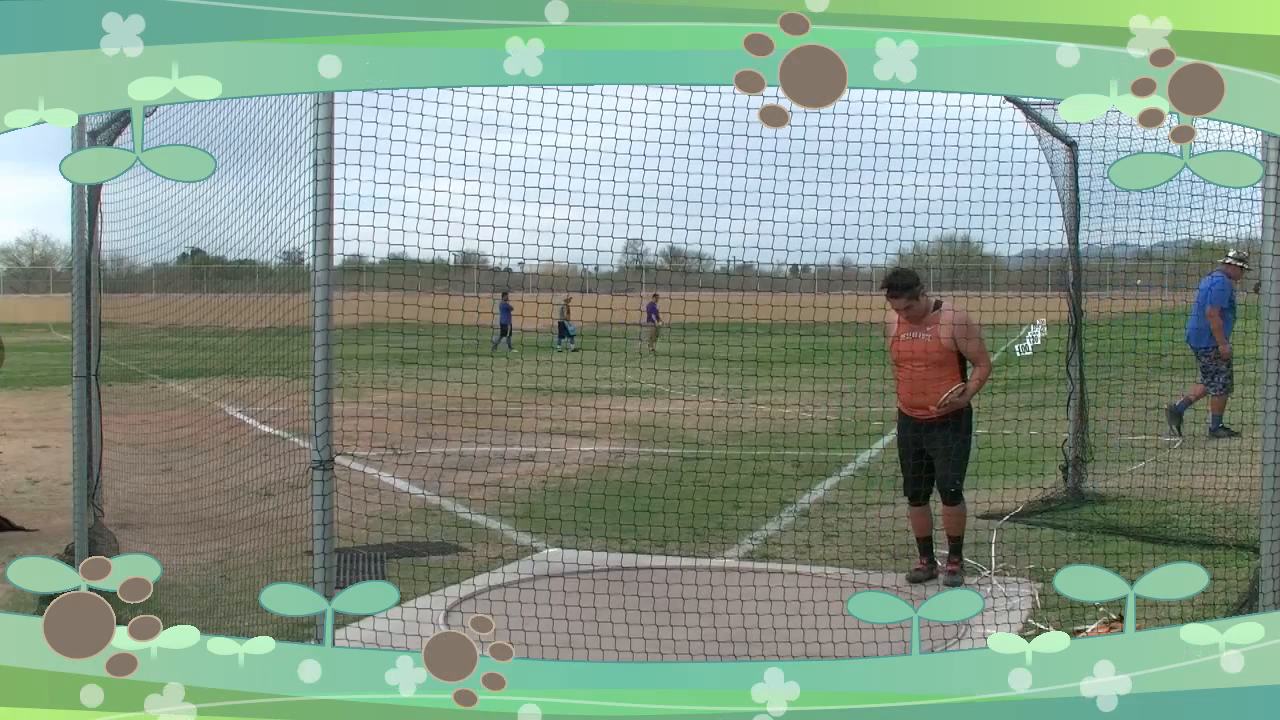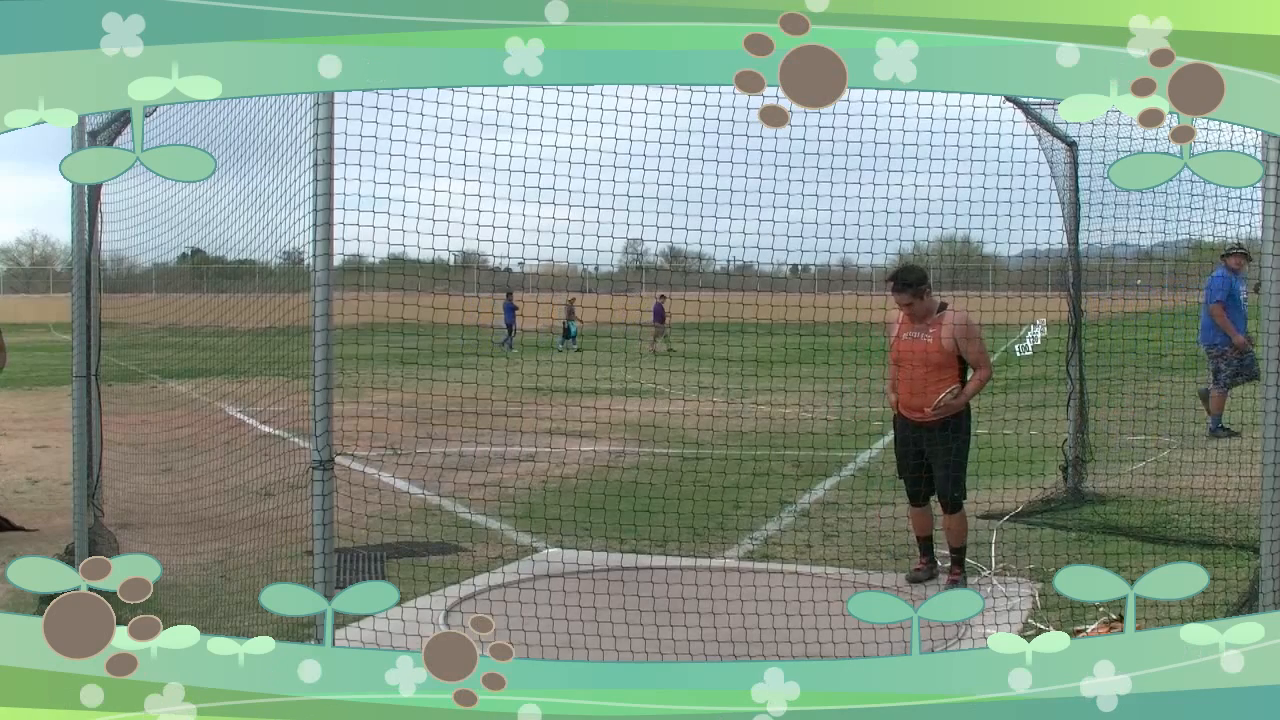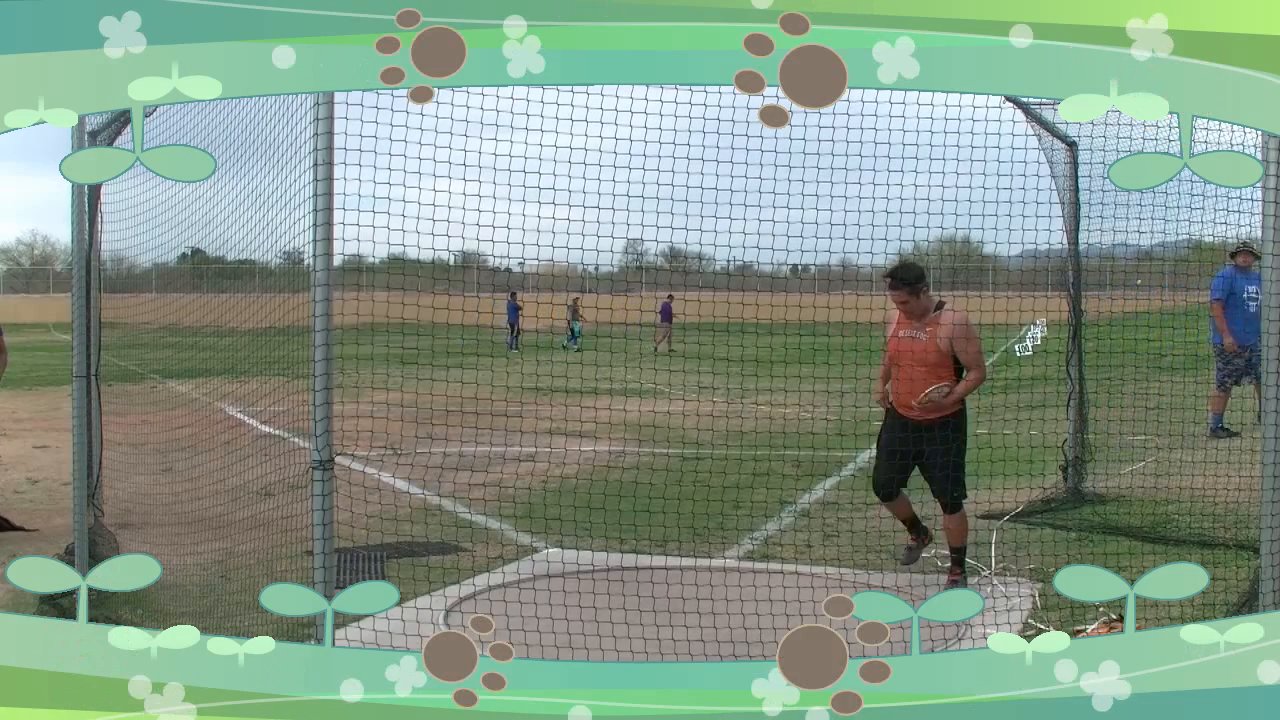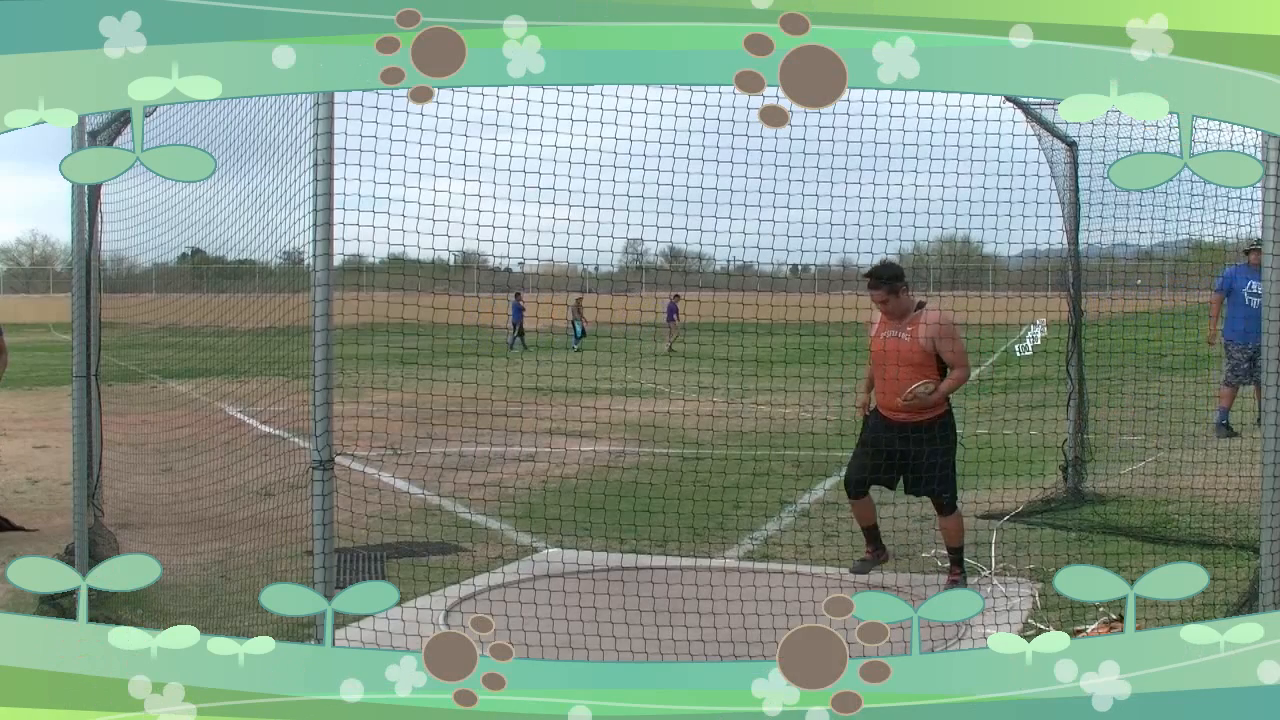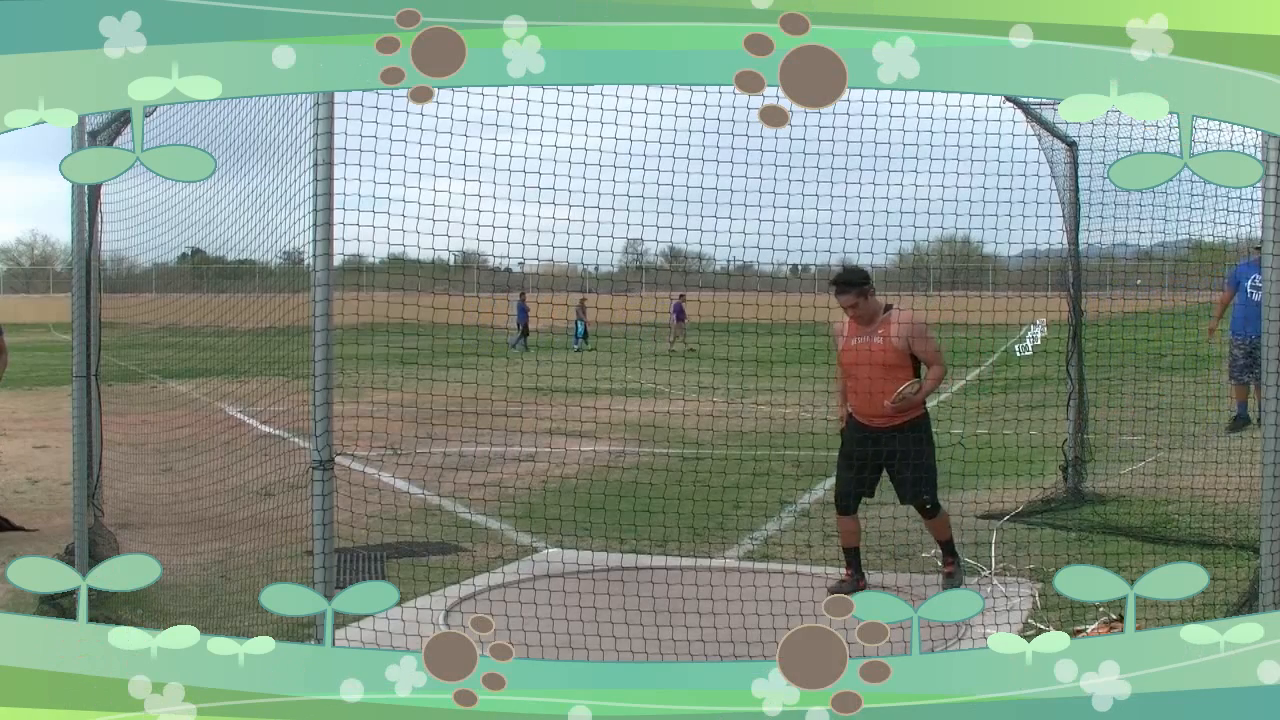
dt=0.2s
person 1, frame 1
left shoulder: (956, 321)
right shoulder: (894, 324)
left elbow: (983, 364)
left wrist: (965, 397)
right wrist: (902, 398)
left hip: (950, 422)
right hip: (909, 422)
left knee: (950, 488)
right knee: (915, 494)
left ankle: (955, 558)
right ankle: (926, 559)
person 1, frame 2
left shoulder: (958, 323)
right shoulder: (897, 322)
left elbow: (983, 369)
left wrist: (960, 401)
right wrist: (892, 390)
left hip: (947, 425)
right hip: (907, 423)
left knee: (950, 497)
right knee: (916, 496)
left ankle: (957, 569)
right ankle: (926, 559)
person 1, frame 3
left shoulder: (954, 323)
right shoulder: (895, 320)
left elbow: (977, 371)
left wrist: (949, 400)
right wrist: (881, 383)
left hip: (943, 424)
right hip: (900, 420)
left knee: (949, 499)
right knee: (883, 485)
left ankle: (958, 569)
right ankle: (918, 533)
person 1, frame 4
left shoulder: (936, 322)
right shoulder: (878, 322)
left elbow: (961, 370)
left wrist: (933, 398)
right wrist: (866, 390)
left hip: (930, 426)
right hip: (884, 421)
left knee: (943, 500)
right knee: (854, 482)
left ankle: (957, 569)
right ankle: (875, 547)
person 1, frame 5
left shoulder: (906, 324)
right shoulder: (841, 329)
left elbow: (938, 366)
left wrist: (918, 398)
right wrist: (842, 403)
left hip: (907, 428)
right hip: (860, 428)
left knee: (925, 501)
right knee: (844, 499)
left ankle: (951, 561)
right ankle: (854, 574)
person 2, frame 1
left shoulder: (1212, 279)
right shoulder: (1222, 283)
right elbow: (1212, 314)
right wrist: (1222, 343)
left hip: (1198, 338)
right hip: (1210, 341)
left knee: (1211, 382)
right knee: (1221, 384)
left ankle: (1177, 409)
right ankle: (1215, 427)
person 2, frame 2
left shoulder: (1237, 277)
right shoulder: (1221, 277)
right elbow: (1215, 309)
left wrist: (1243, 334)
right wrist: (1235, 335)
left hip: (1231, 338)
right hip: (1220, 339)
left knee: (1250, 371)
right knee: (1222, 382)
left ankle: (1209, 393)
right ankle: (1215, 426)
person 2, frame 3
left shoulder: (1257, 277)
right shoulder: (1225, 276)
right elbow: (1216, 307)
left wrist: (1264, 332)
right wrist: (1226, 336)
left hip: (1253, 339)
right hip: (1230, 340)
left knee: (1262, 376)
right knee: (1224, 383)
left ankle: (1264, 414)
right ankle: (1215, 426)
person 2, frame 4
right shoulder: (1233, 272)
right elbow: (1217, 300)
right wrist: (1213, 327)
left hip: (1263, 337)
right hip: (1237, 337)
left knee: (1263, 379)
right knee: (1233, 380)
left ankle: (1264, 417)
right ankle: (1221, 422)
person 2, frame 5
right shoulder: (1243, 267)
right elbow: (1227, 294)
right wrist: (1216, 319)
right hip: (1241, 331)
left knee: (1262, 376)
right knee: (1239, 374)
right ankle: (1241, 415)
